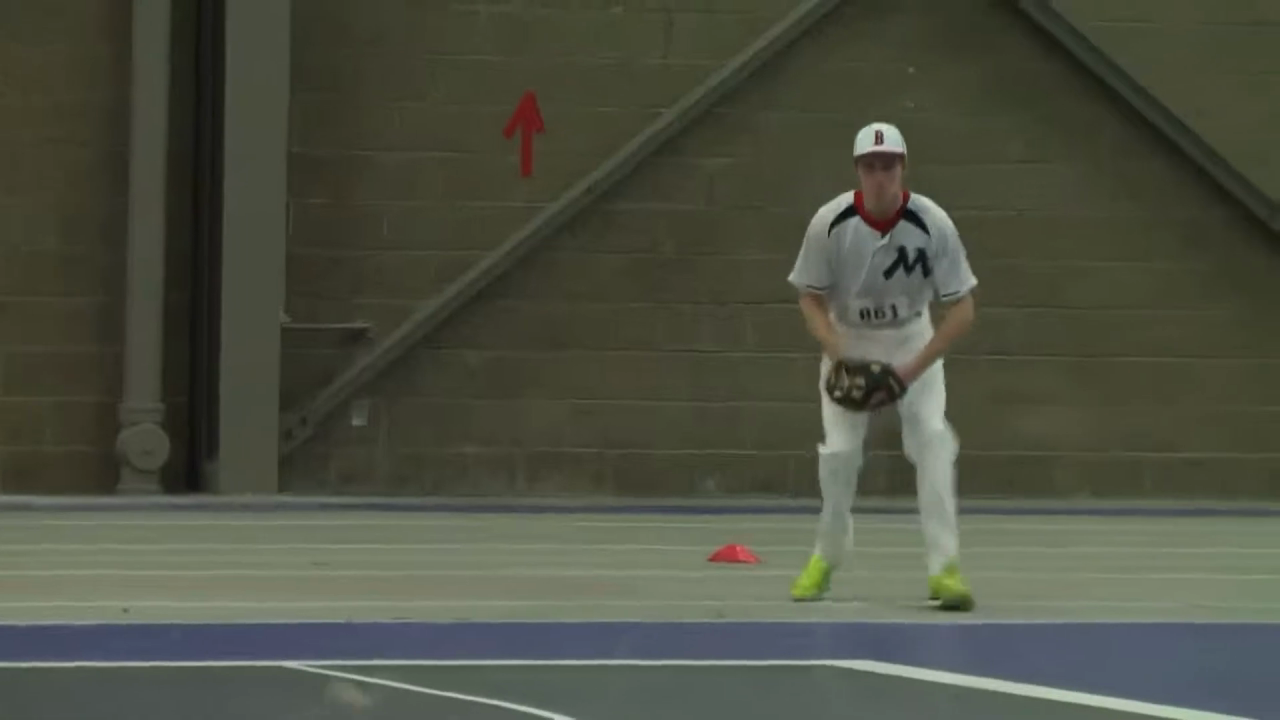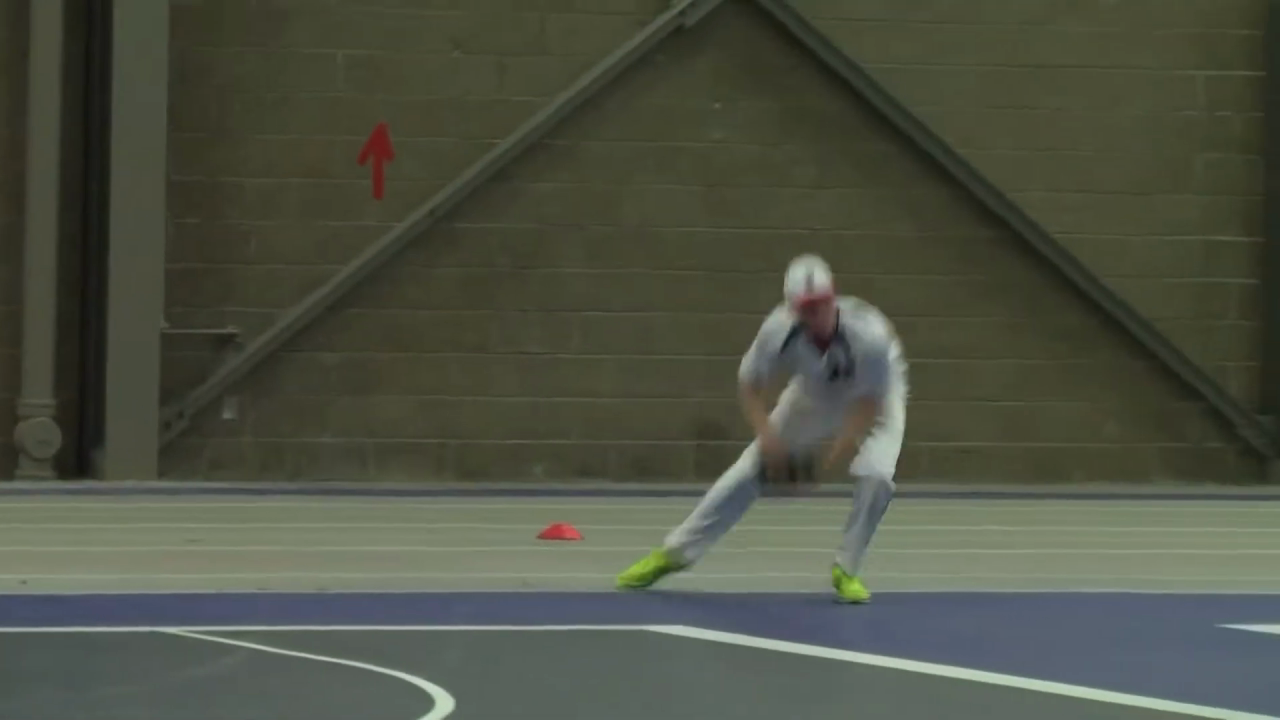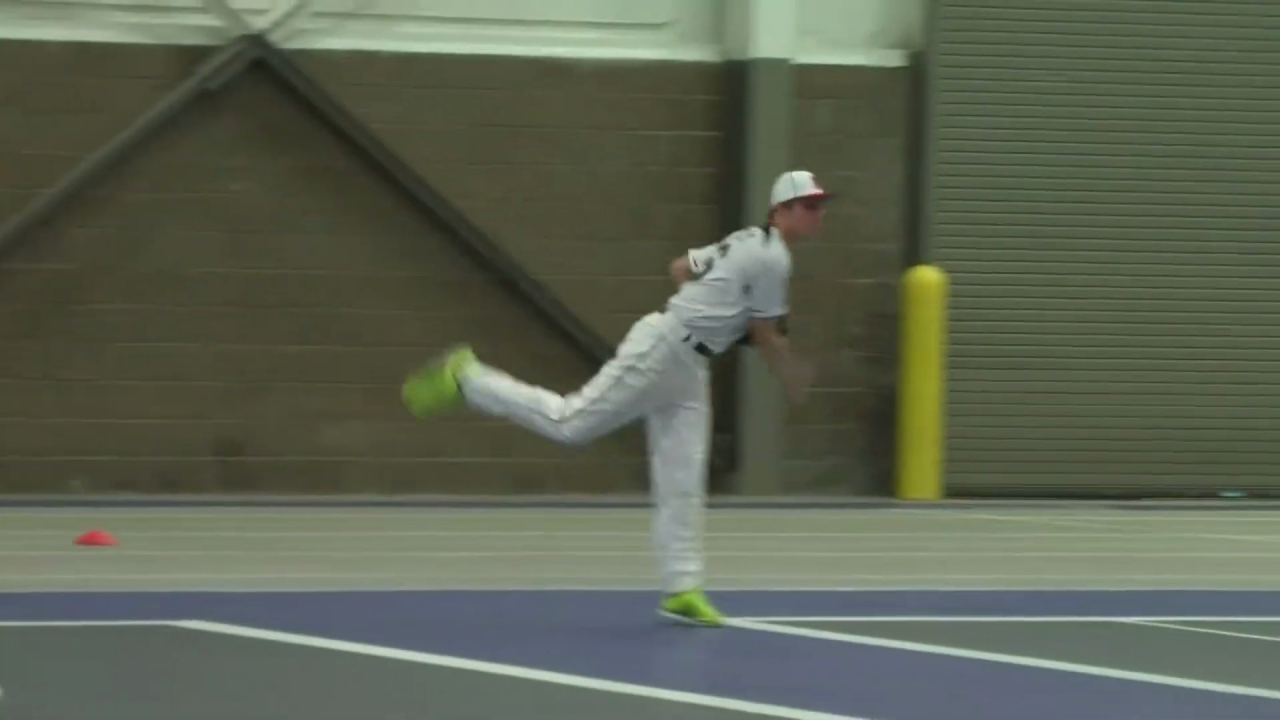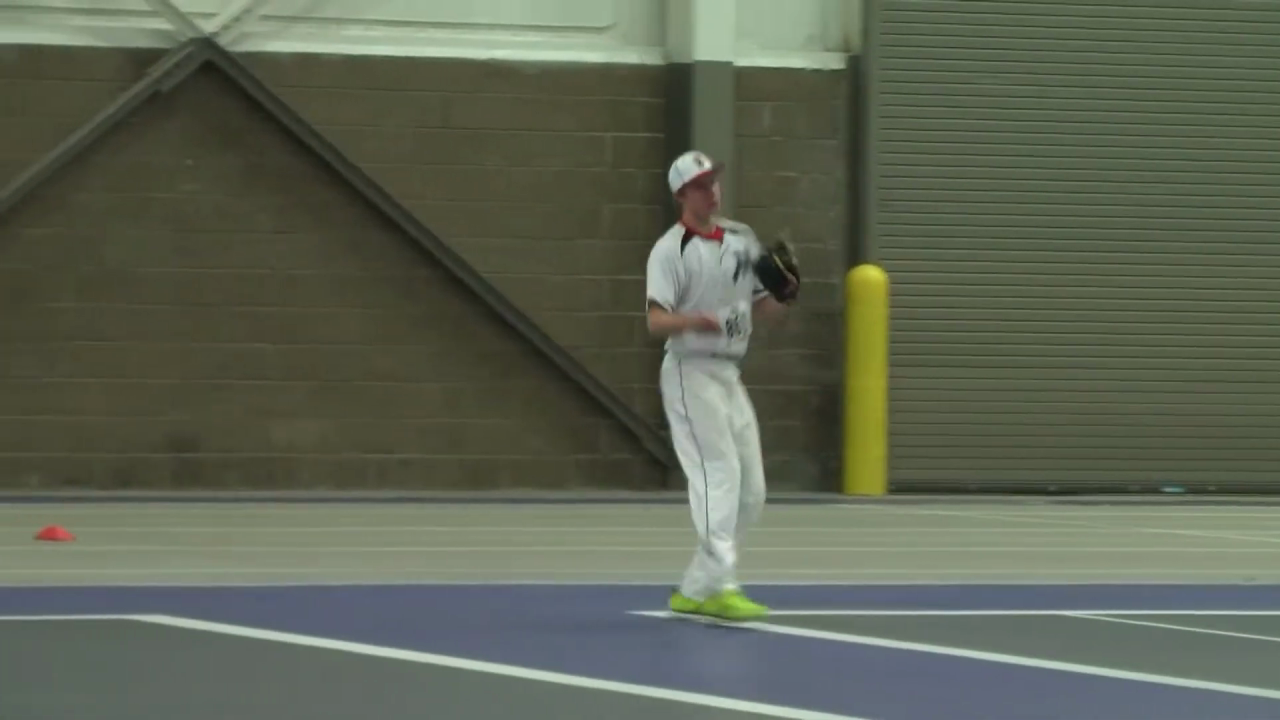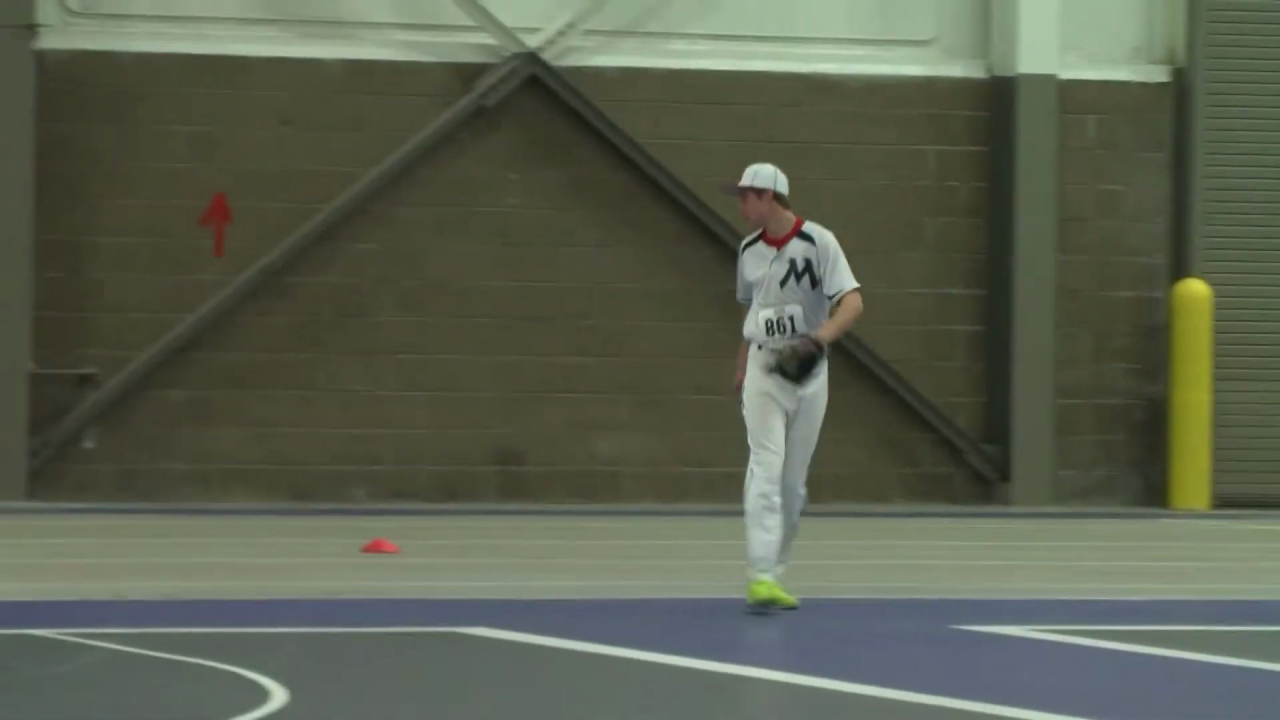
dt=1s
person 1, frame 1
left shoulder: (933, 223)
right shoulder: (829, 222)
left elbow: (962, 309)
right elbow: (810, 299)
left wrist: (915, 368)
right wrist: (841, 360)
left hip: (913, 340)
right hip: (848, 341)
left knee: (931, 435)
right knee: (841, 450)
person 1, frame 2
left shoulder: (868, 333)
right shoulder: (778, 329)
left elbow: (871, 405)
right elbow: (750, 388)
left wrist: (830, 458)
right wrist: (768, 437)
left hip: (875, 391)
right hip: (815, 392)
left knee: (875, 475)
right knee: (747, 475)
left ankle: (847, 569)
right ankle: (675, 551)
person 1, frame 3
left shoulder: (748, 243)
right shoulder: (772, 257)
left elbow: (681, 268)
right elbow: (767, 336)
right wrist: (792, 374)
left hip: (689, 366)
right hip: (662, 350)
left knee: (685, 482)
right knee: (567, 422)
left ankle: (682, 589)
right ankle: (464, 375)
person 1, frame 4
left shoulder: (742, 238)
right shoulder: (670, 249)
left elbow: (766, 308)
right elbow: (656, 322)
right wrist: (692, 319)
left hip: (729, 377)
right hip: (691, 375)
left knee: (749, 492)
right knee: (718, 478)
left ankle: (695, 591)
right ankle: (717, 588)
person 1, frame 5
left shoulder: (818, 241)
right shoulder: (749, 250)
left elbow: (852, 302)
left wrist: (822, 337)
right wrist: (742, 362)
left hip: (811, 372)
right hip: (765, 369)
left knee: (792, 479)
right knee: (766, 468)
left ankle: (773, 572)
right ankle: (762, 576)
